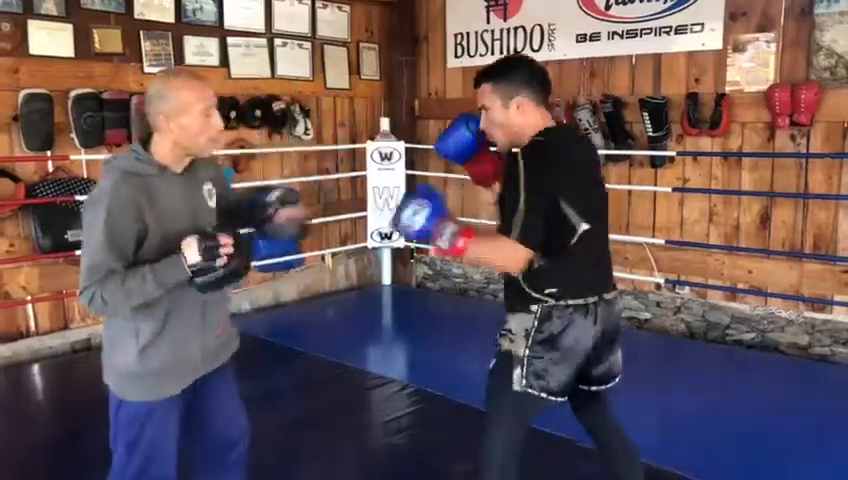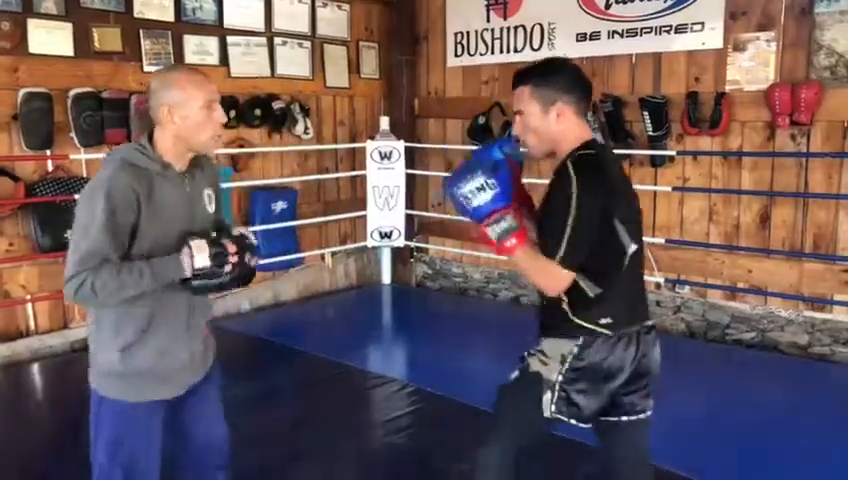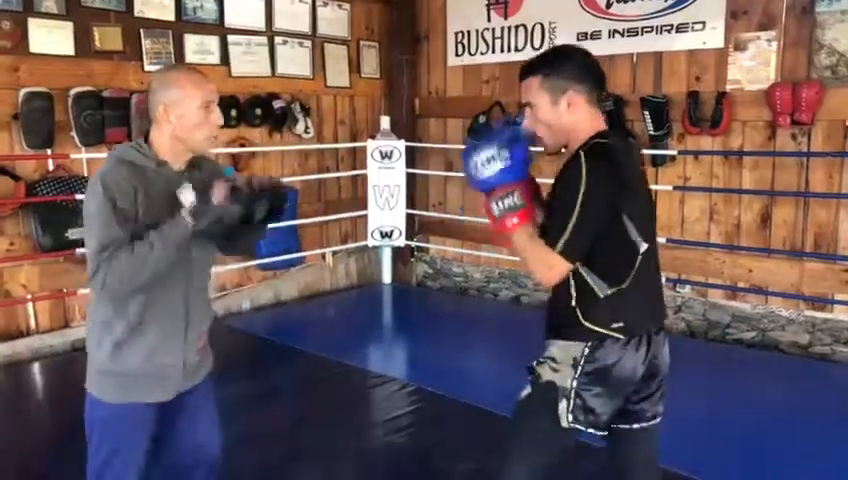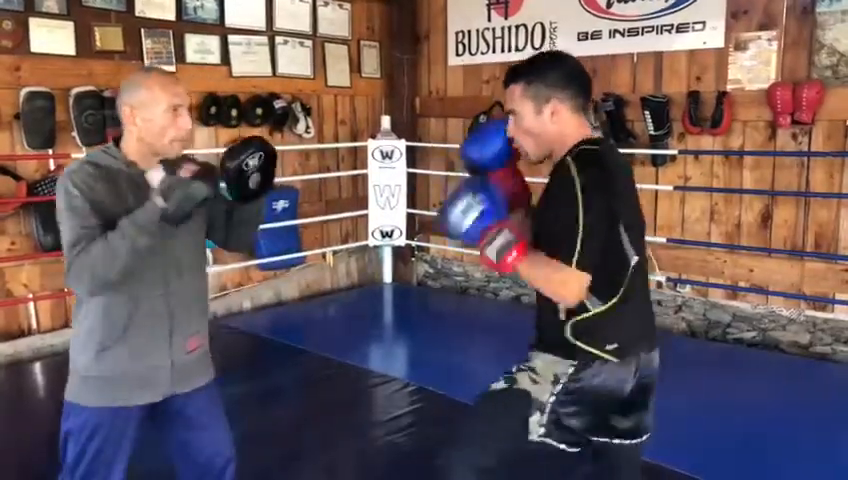
dt=0.2s
person 1, frame 1
left shoulder: (530, 160)
right shoulder: (576, 146)
left elbow: (515, 256)
left wrist: (446, 233)
right wrist: (481, 163)
left hip: (548, 317)
right hip: (598, 308)
left knee: (501, 435)
right knee: (598, 415)
person 1, frame 2
left shoulder: (578, 176)
right shoulder: (601, 164)
left elbow: (554, 278)
right elbow: (551, 240)
left wrist: (497, 218)
right wrist: (510, 194)
left hip: (584, 347)
right hip: (634, 342)
person 1, frame 3
left shoulder: (588, 167)
right shoulder: (619, 154)
left elbow: (548, 270)
left wrist: (506, 201)
right wrist: (522, 186)
left hip: (592, 350)
right hip: (642, 345)
person 1, frame 4
left shoulder: (577, 173)
right shoulder: (606, 164)
left elbow: (567, 286)
left wrist: (499, 240)
left hip: (582, 364)
right hip: (635, 356)
person 2, frame 1
left shoulder: (205, 171)
right shoulder: (118, 194)
left elbow: (228, 213)
right elbow: (97, 294)
left wrist: (270, 214)
right wrist: (180, 264)
left hip: (208, 349)
right hip: (149, 367)
left knee: (229, 441)
person 2, frame 2
left shoulder: (205, 173)
right shoulder: (119, 185)
right elbow: (82, 283)
left wrist: (234, 249)
right wrist: (179, 265)
left hip: (193, 355)
right hip: (132, 367)
person 2, frame 3
left shoulder: (207, 173)
right shoulder: (116, 179)
left elbow: (235, 243)
right elbow: (108, 276)
left wrist: (252, 212)
right wrist: (187, 221)
left hip: (188, 358)
right hip: (126, 367)
person 2, frame 4
left shoulder: (189, 177)
right shoulder: (83, 181)
left elbow: (238, 238)
right elbow: (88, 273)
right wrist: (159, 207)
left hip: (186, 361)
right hip: (110, 371)
